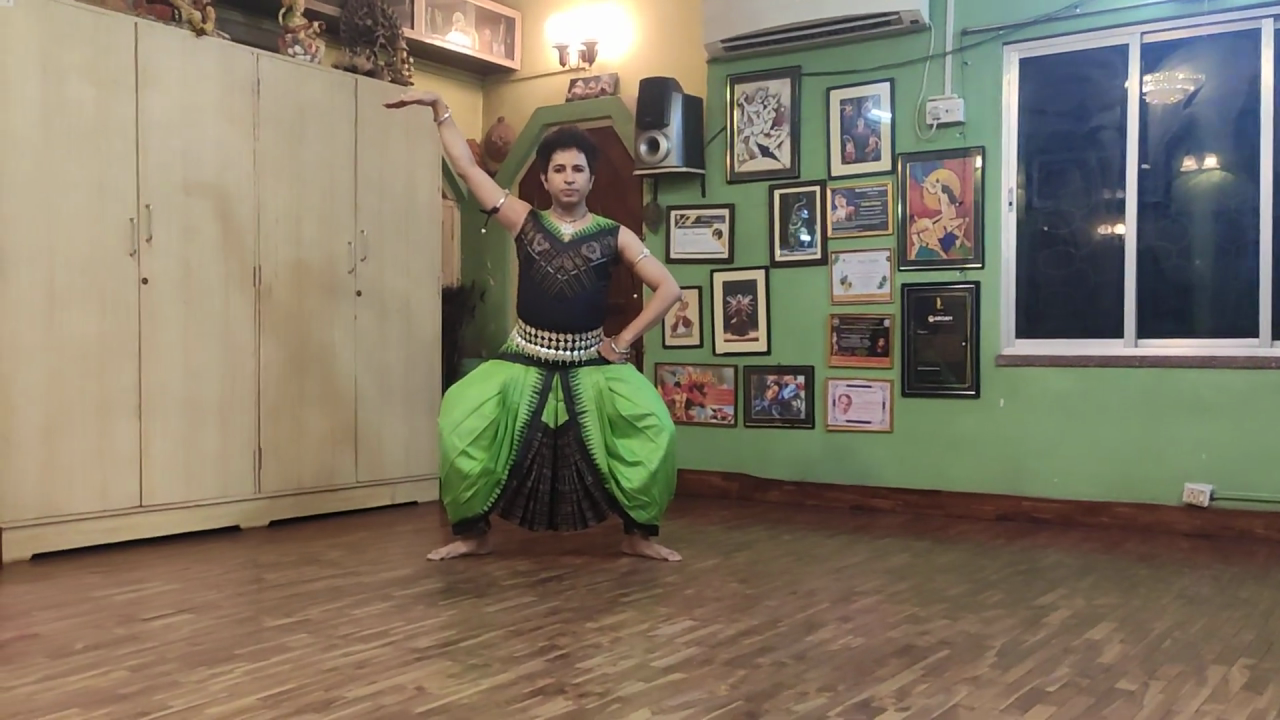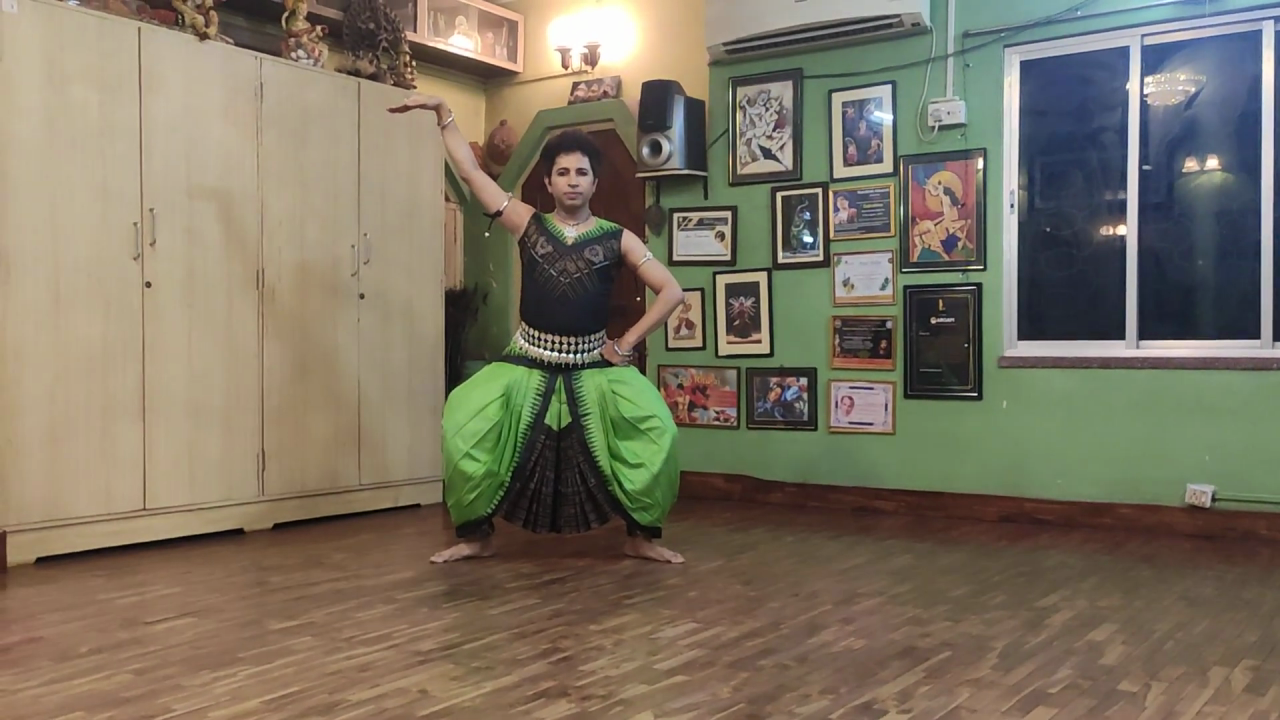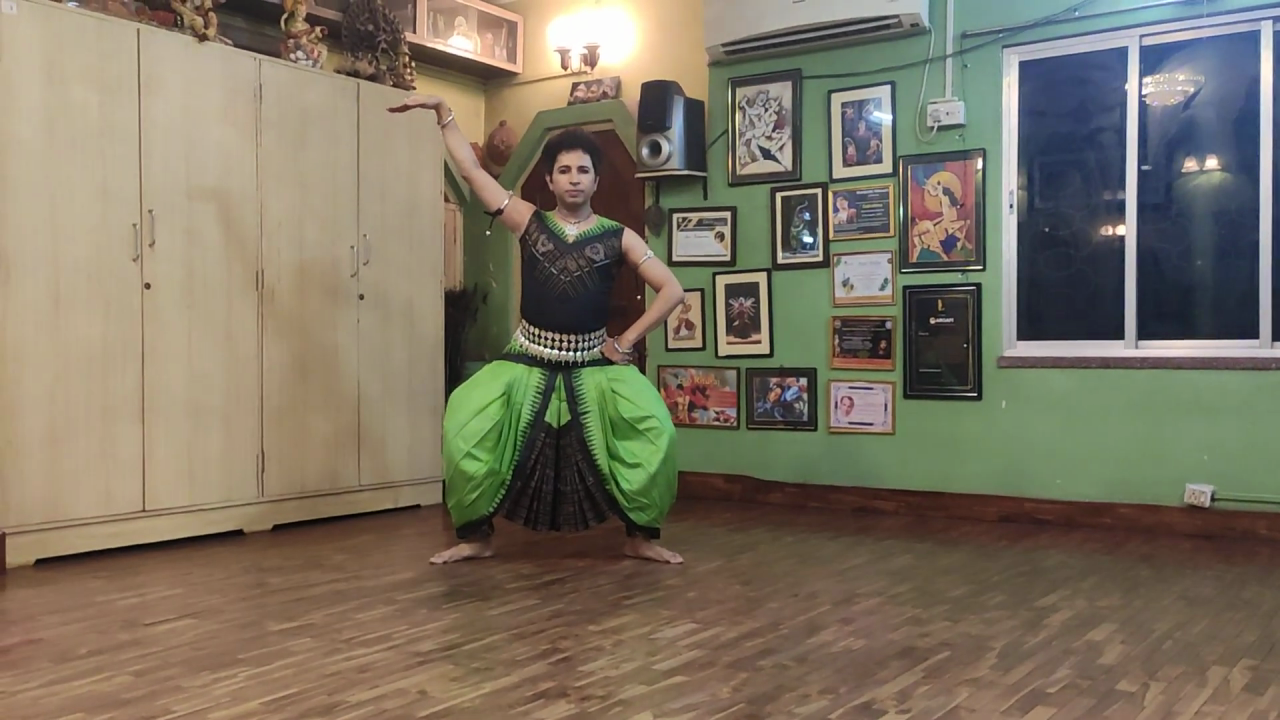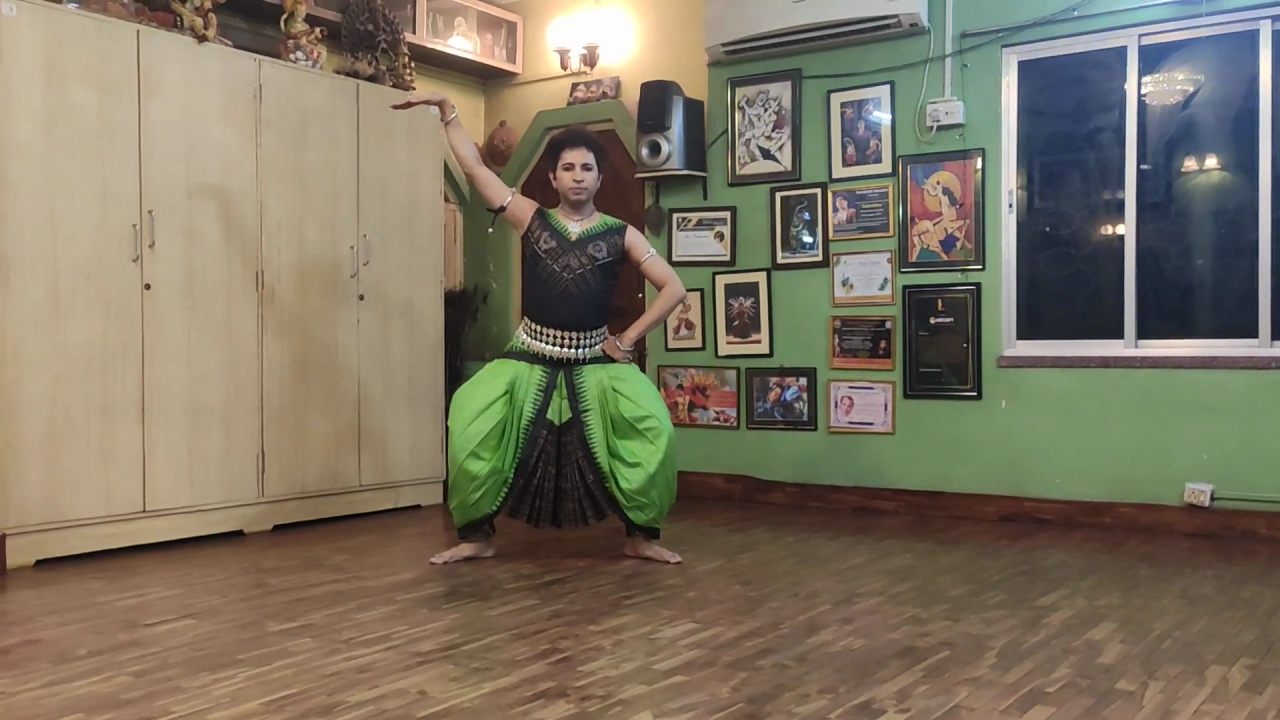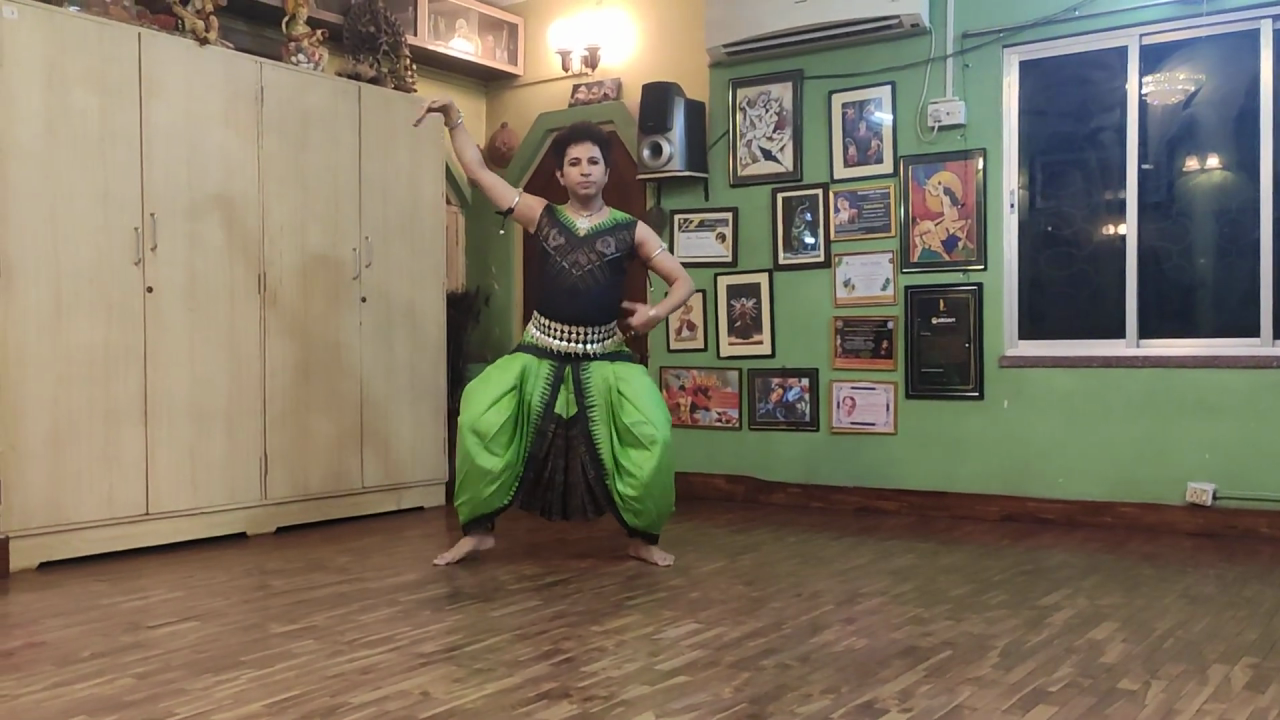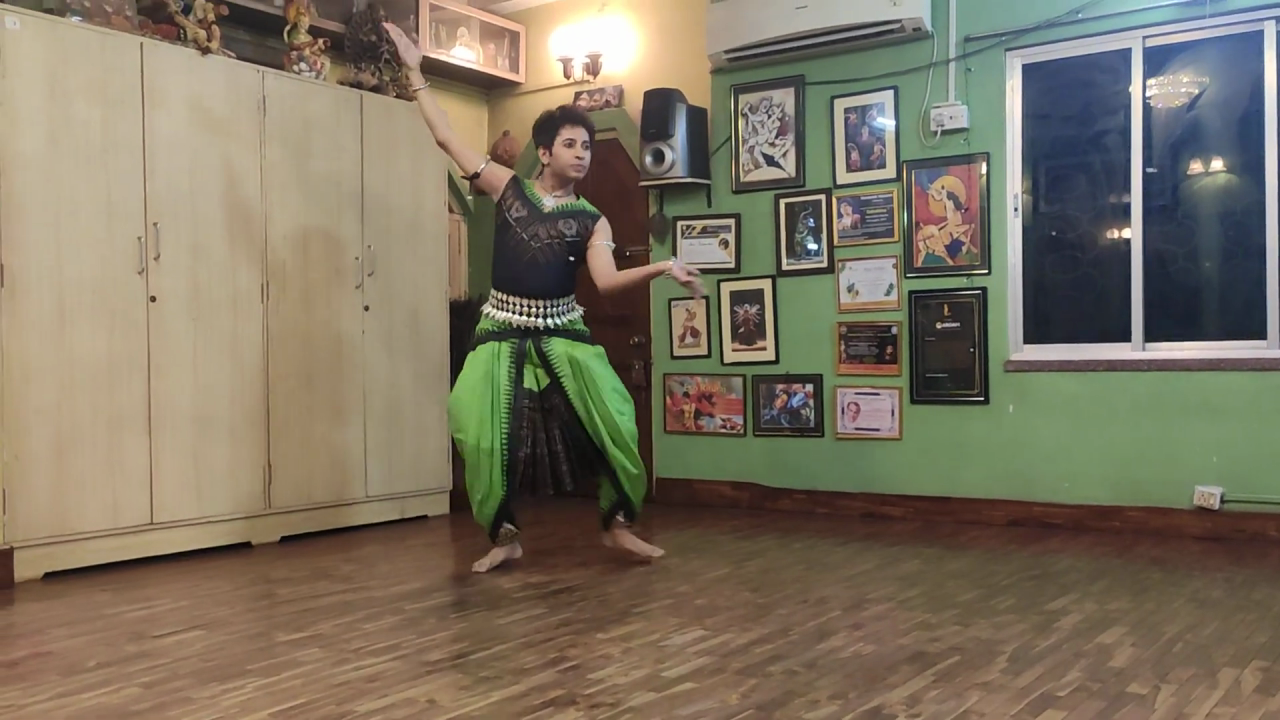
dt=0.3s
person 1, frame 1
left shoulder: (614, 236)
right shoulder: (524, 222)
left elbow: (669, 289)
right elbow: (467, 167)
left wrist: (624, 340)
right wrist: (439, 107)
left hip: (591, 363)
right hip: (525, 361)
left knee: (654, 428)
right knee: (459, 420)
left ankle: (639, 534)
right ankle: (472, 532)
person 1, frame 2
left shoulder: (618, 239)
right shoulder: (528, 225)
left elbow: (672, 291)
right elbow: (470, 171)
left wrist: (627, 343)
right wrist: (443, 112)
left hip: (594, 366)
right hip: (529, 363)
left knee: (657, 430)
right knee: (463, 423)
left ankle: (642, 535)
right ankle: (476, 534)
person 1, frame 3
left shoulder: (619, 238)
right shoulder: (529, 222)
left elbow: (672, 290)
right elbow: (471, 169)
left wrist: (627, 341)
right wrist: (443, 111)
left hip: (594, 364)
right hip: (529, 362)
left knee: (655, 429)
right knee: (465, 423)
left ankle: (641, 535)
right ankle: (476, 534)
person 1, frame 4
left shoulder: (621, 235)
right shoulder: (532, 219)
left elbow: (674, 287)
right elbow: (474, 167)
left wrist: (628, 339)
right wrist: (447, 108)
left hip: (595, 361)
right hip: (531, 358)
left knee: (654, 427)
right knee: (470, 421)
left ankle: (641, 535)
right ankle: (476, 534)
person 1, frame 5
left shoulder: (630, 230)
right shoulder: (541, 215)
left elbow: (681, 279)
right elbow: (479, 172)
left wrist: (657, 308)
right wrist: (451, 117)
left hip: (603, 357)
right hip: (540, 353)
left knee: (649, 433)
right knee: (479, 417)
left ankle: (642, 538)
right ankle: (479, 529)
person 1, frame 6
left shoulder: (591, 220)
right shoulder: (509, 188)
left elbow: (606, 279)
right elbow: (446, 136)
left wrist: (662, 266)
right wrist: (414, 72)
left hip: (561, 333)
right hip: (502, 332)
left knee: (613, 417)
right knee: (485, 433)
left ankle: (618, 523)
right ankle: (504, 536)
